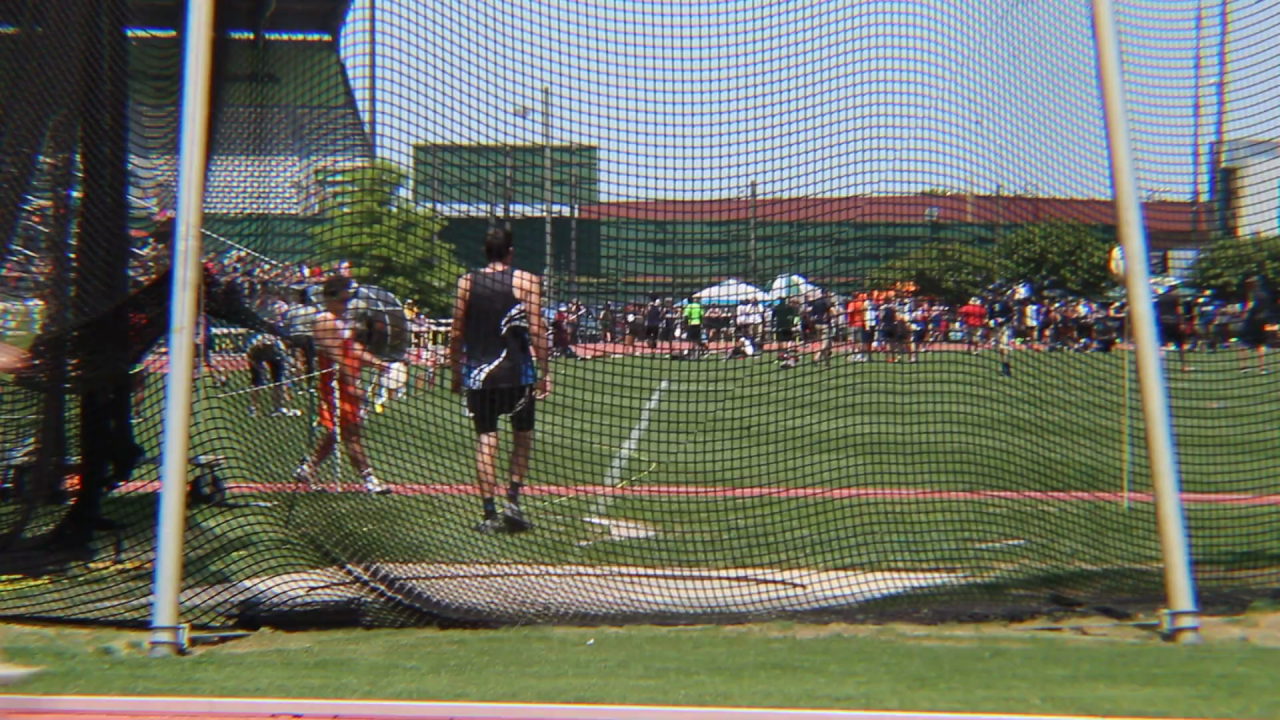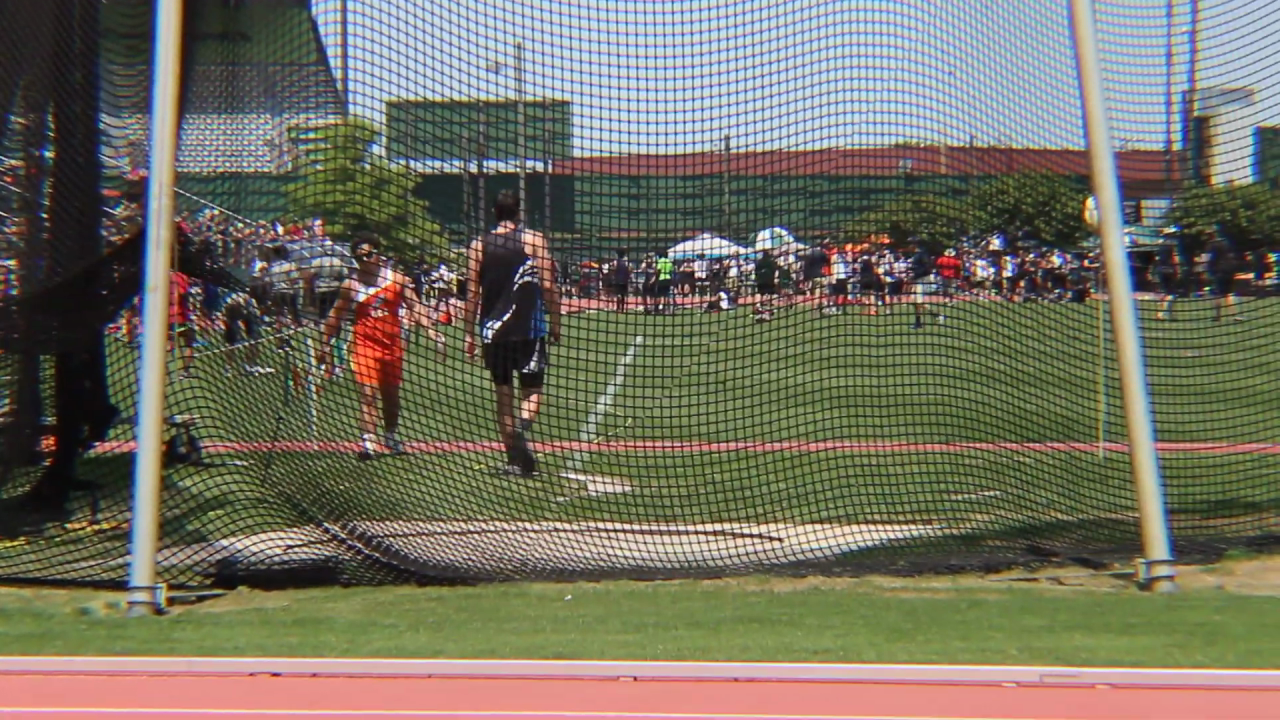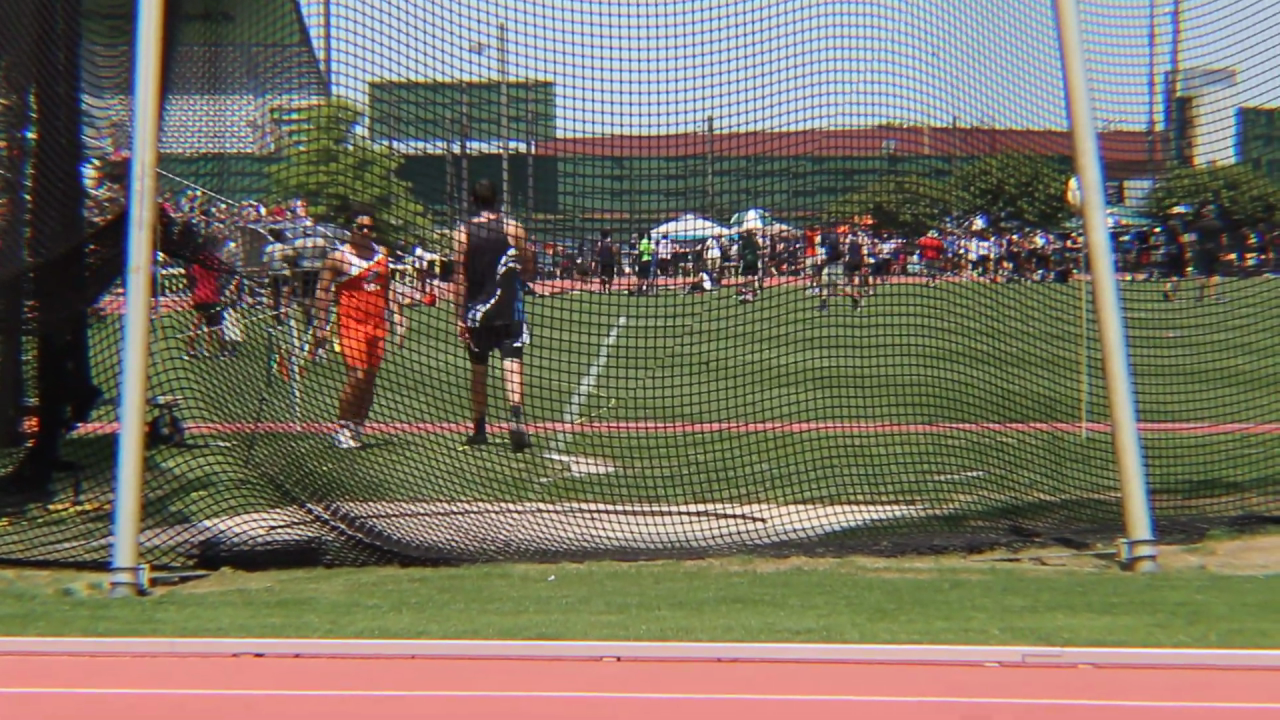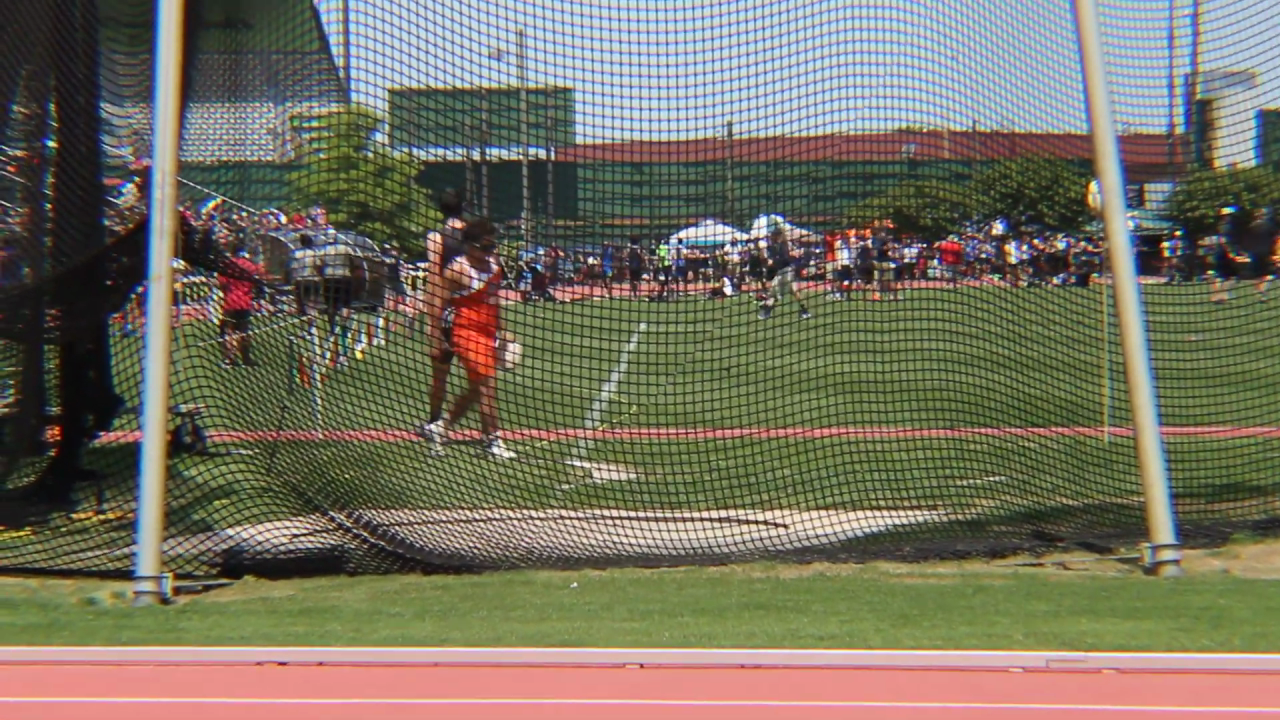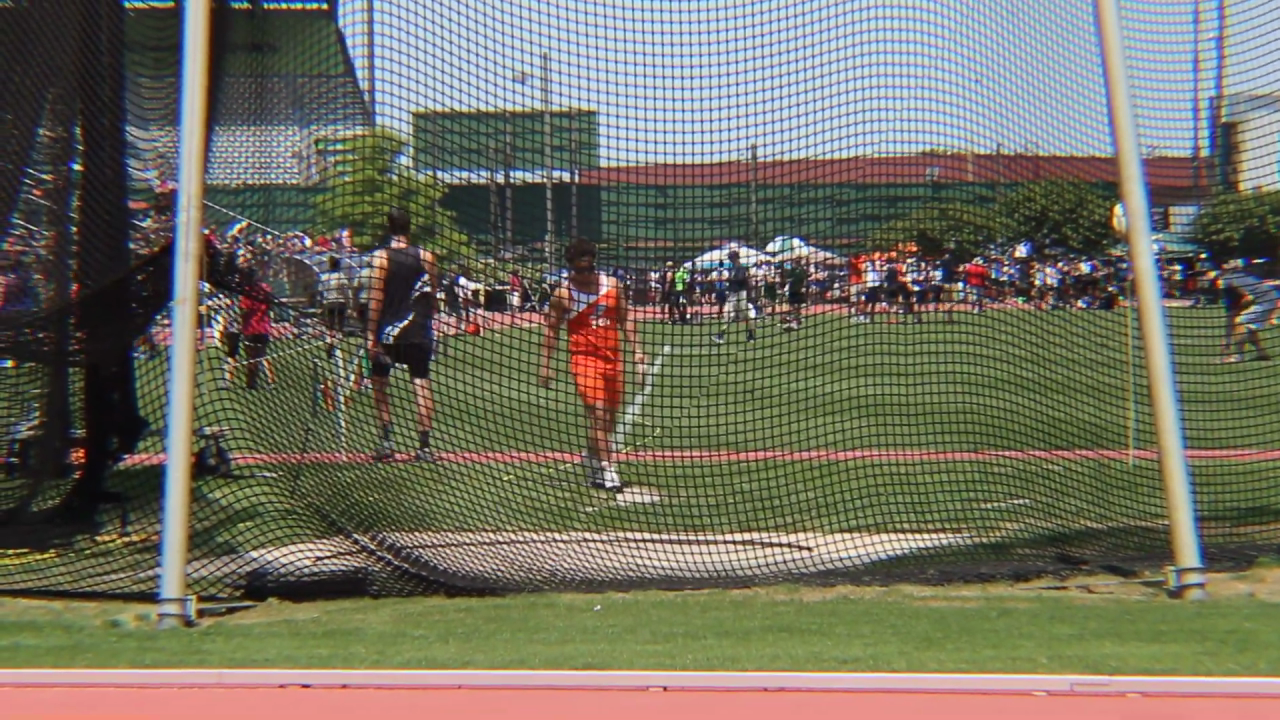
dt=1s
person 1, frame 1
left shoulder: (467, 283)
right shoulder: (526, 281)
left elbow: (457, 334)
right elbow: (537, 331)
left wrist: (456, 372)
right wrist: (546, 373)
left hip: (478, 374)
right hip: (517, 374)
left knee: (486, 440)
right knee: (522, 436)
left ankle: (489, 514)
right ankle: (512, 499)
person 1, frame 2
left shoulder: (479, 244)
right shoulder: (534, 239)
left elbow: (473, 293)
right elbow: (548, 286)
left wrist: (469, 334)
right wrist: (556, 321)
left hip: (493, 330)
right hip: (528, 328)
left knee: (503, 391)
right knee: (532, 389)
left ankle: (513, 459)
right ankle: (522, 427)
person 1, frame 3
left shoulder: (463, 232)
right shoulder: (513, 227)
left elbow: (460, 280)
right elbow: (529, 268)
left wrist: (460, 319)
left hip: (477, 313)
right hip: (510, 312)
left knee: (479, 371)
right knee: (513, 365)
left ankle: (479, 430)
right ankle: (516, 416)
person 1, frame 4
left shoulder: (436, 239)
left elbow: (433, 281)
left wrist: (432, 319)
left hip: (447, 316)
left knee: (440, 371)
left ankle: (435, 425)
person 1, frame 5
left shoulder: (381, 256)
right shoulder: (425, 255)
left elbow: (375, 300)
right elbow: (432, 294)
left wrist: (370, 334)
left hip: (388, 332)
right hip: (419, 332)
left knee: (380, 385)
right knee: (421, 385)
left ankle: (386, 439)
right ankle: (425, 447)
person 2, frame 1
left shoulder: (343, 316)
right shoulder: (325, 322)
right elbow: (334, 356)
left wrist: (374, 361)
right wrist: (351, 384)
left hip: (348, 384)
right hip: (336, 383)
left knee: (335, 433)
right knee: (351, 433)
left ankle: (307, 468)
right ankle: (367, 479)
person 2, frame 2
left shoulder: (397, 278)
right shoulder: (350, 284)
left elbow: (414, 306)
right elbow: (336, 315)
left wrist: (431, 331)
right wrist: (325, 343)
left hip: (392, 345)
right hip: (364, 346)
left knee: (391, 395)
right knee: (367, 395)
left ankle: (390, 435)
right ankle: (369, 444)
person 2, frame 3
left shoulder: (382, 254)
right shoulder: (339, 256)
left elbow: (388, 287)
right elbow: (322, 291)
right wrist: (321, 326)
left hip: (376, 325)
right hip: (350, 325)
left knee: (369, 380)
right knee: (356, 377)
left ankle: (357, 426)
right ankle: (343, 429)
person 2, frame 4
left shoulder: (493, 265)
right shoulder: (457, 270)
left wrist: (502, 332)
left hip: (489, 337)
right hip: (470, 337)
left knee: (476, 391)
right knee: (486, 389)
left ankle: (440, 427)
right ankle: (493, 442)
person 2, frame 5
left shoulder: (612, 284)
right shoulder: (563, 293)
left elbow: (625, 319)
right elbow: (551, 328)
left wrist: (637, 349)
right wrist: (546, 363)
left hip: (613, 359)
right hip: (585, 361)
left knee: (609, 418)
right knee: (598, 415)
left ankle: (592, 456)
right ankle: (607, 472)
